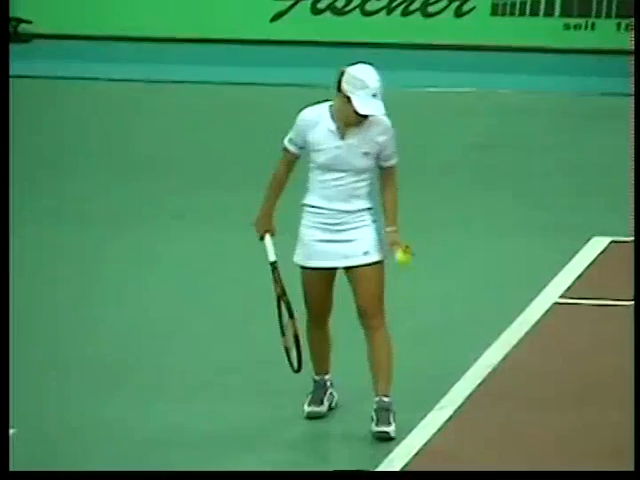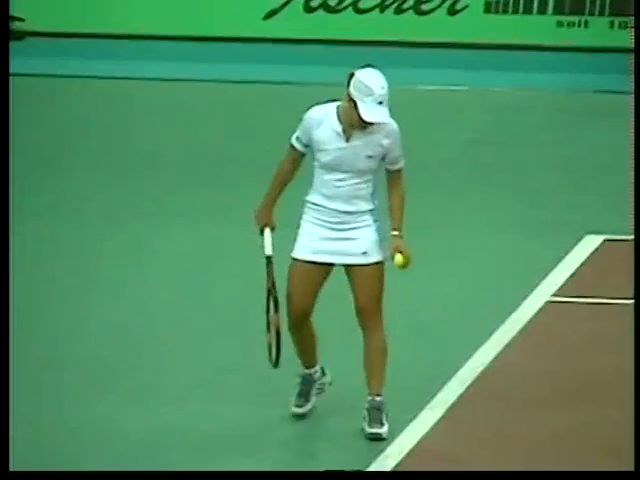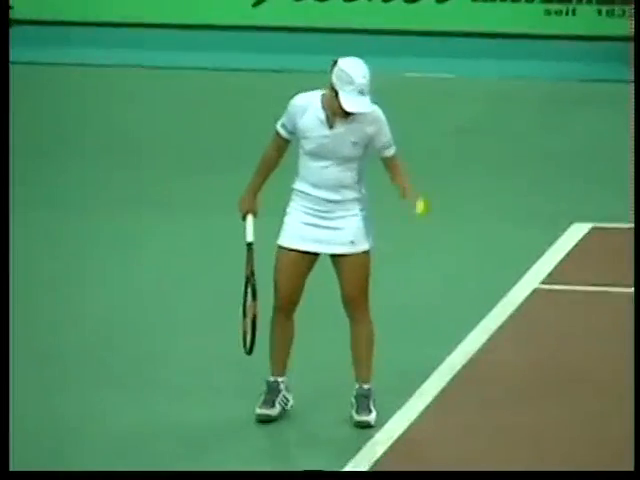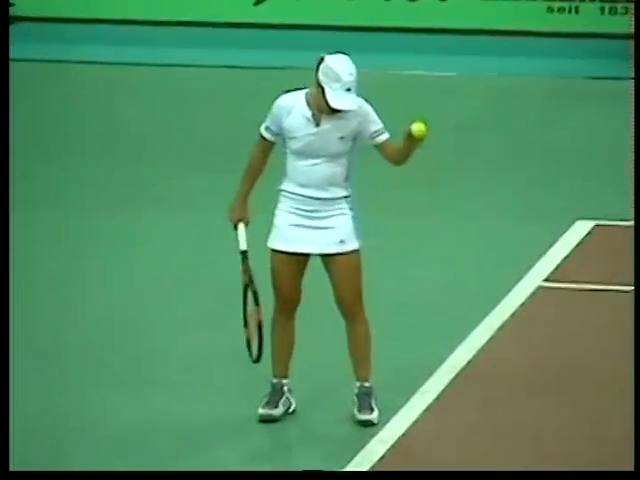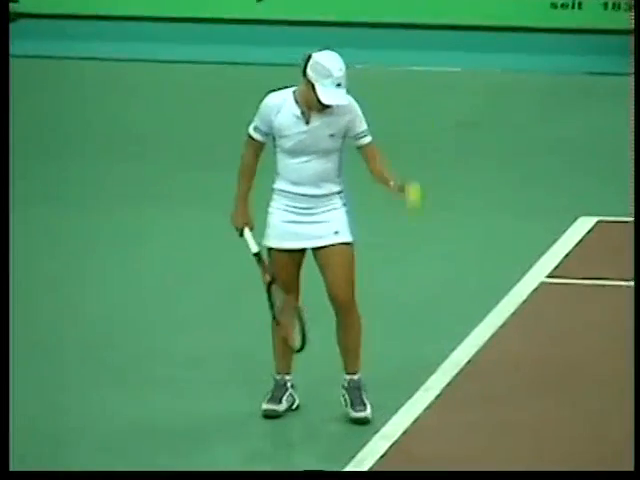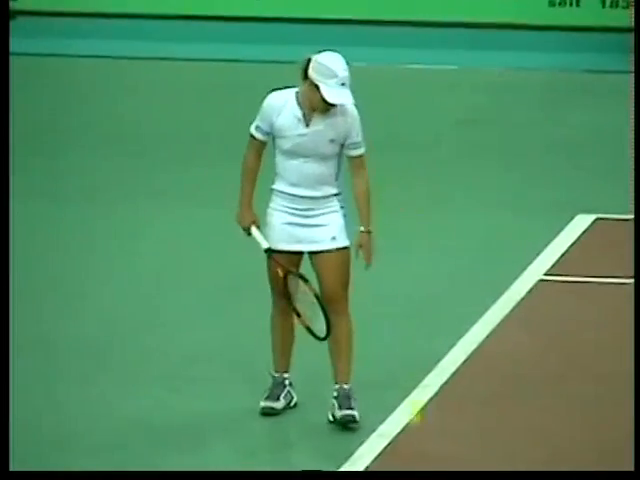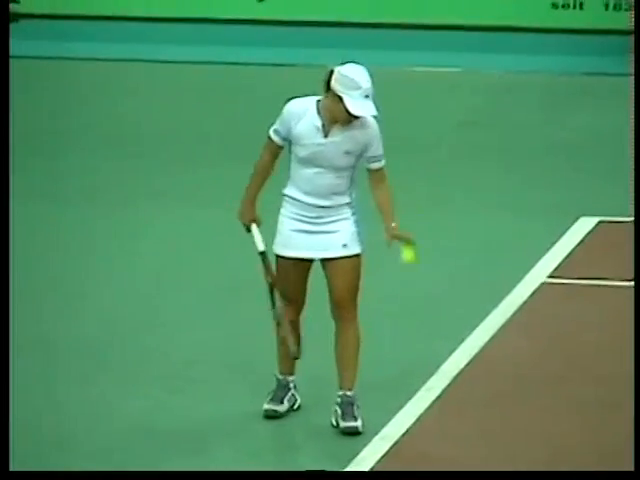
dt=0.2s
person 1, frame 1
left shoulder: (382, 127)
right shoulder: (309, 119)
left elbow: (388, 180)
right elbow: (285, 165)
left wrist: (392, 229)
right wrist: (266, 213)
left hip: (361, 230)
right hip: (316, 229)
left knee: (373, 317)
right knee: (317, 316)
left ankle: (383, 404)
right ankle: (323, 384)
person 1, frame 2
left shoulder: (388, 131)
right shoulder: (316, 118)
left elbow: (395, 182)
right elbow: (291, 162)
left wrist: (397, 233)
right wrist: (267, 206)
left hip: (362, 230)
right hip: (317, 226)
left knee: (370, 318)
right knee: (297, 313)
left ankle: (376, 404)
right ankle: (312, 374)
person 1, frame 3
left shoulder: (373, 118)
right shoulder: (301, 106)
left elbow: (393, 165)
right elbow: (276, 148)
left wrist: (410, 196)
right wrist: (251, 193)
left hip: (347, 219)
right hip: (302, 214)
left knee: (357, 307)
right knee: (283, 304)
left ankle: (363, 392)
right ankle: (277, 385)
person 1, frame 4
left shoulder: (359, 112)
right shoulder: (285, 106)
left elbow: (394, 155)
right elbow: (261, 151)
left wrist: (411, 142)
right wrist: (241, 200)
left hip: (336, 217)
right hip: (291, 215)
left knee: (351, 308)
right knee: (284, 305)
left ankle: (364, 389)
right ankle: (280, 388)
person 1, frame 5
left shoulder: (347, 109)
right shoulder: (273, 105)
left elbow: (372, 157)
right elbow: (251, 153)
left wrist: (392, 184)
right wrist: (241, 205)
left hip: (329, 213)
right hip: (285, 213)
left knee: (344, 301)
left ankle: (352, 382)
right ankle: (283, 383)
person 1, frame 6
left shoulder: (347, 115)
right shoulder: (275, 105)
left elbow: (359, 172)
right elbow: (253, 152)
left wrist: (365, 227)
right wrist: (245, 205)
left hip: (327, 216)
right hip: (284, 215)
left knee: (336, 304)
right knee: (283, 302)
left ankle: (342, 392)
right ankle: (281, 382)
person 1, frame 7
left shoulder: (367, 128)
right shoulder: (295, 111)
left elbow: (378, 182)
right elbow: (269, 154)
left wrist: (391, 226)
right wrist: (249, 201)
left hip: (339, 224)
right hip: (294, 220)
left knee: (345, 311)
right knee: (290, 307)
left ankle: (346, 398)
right ankle: (285, 384)
